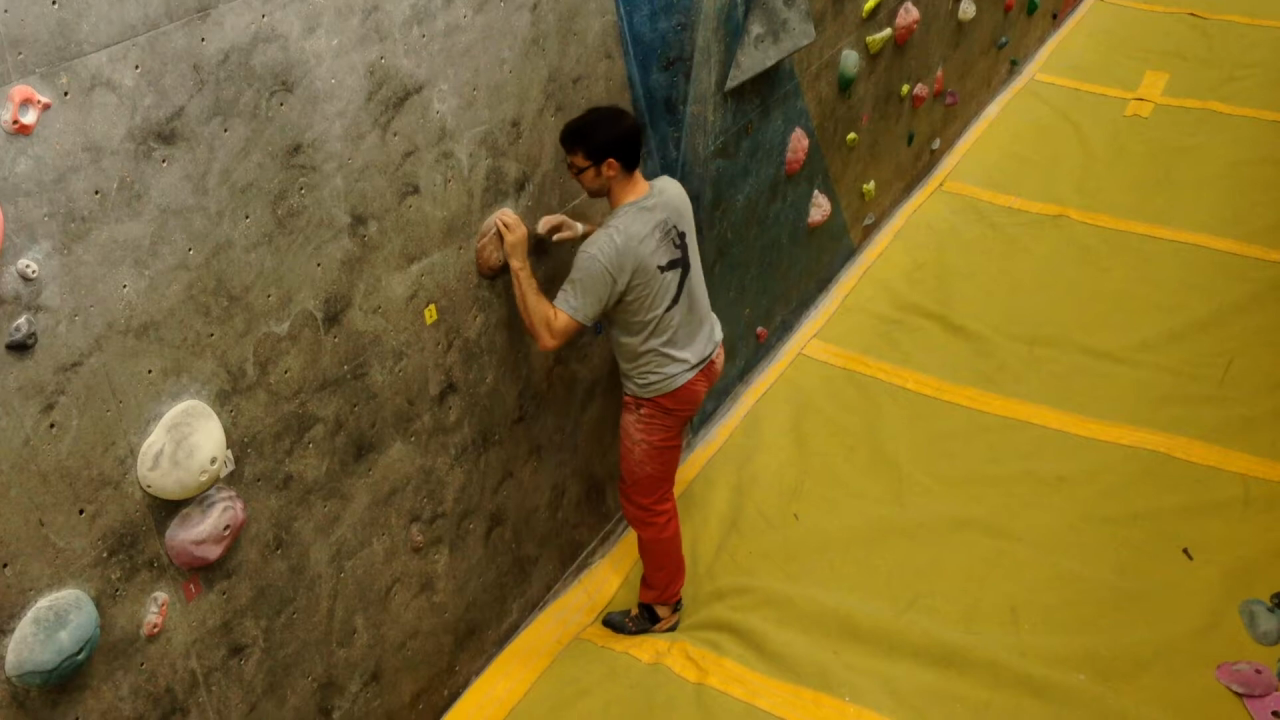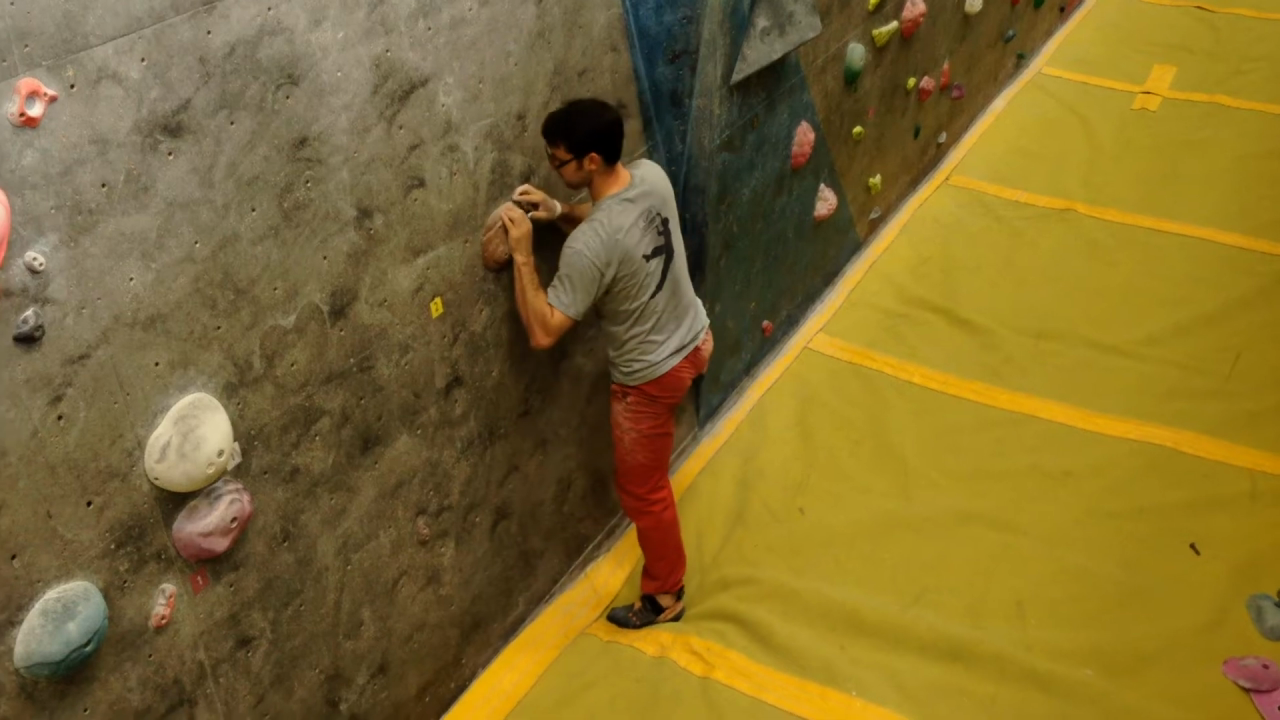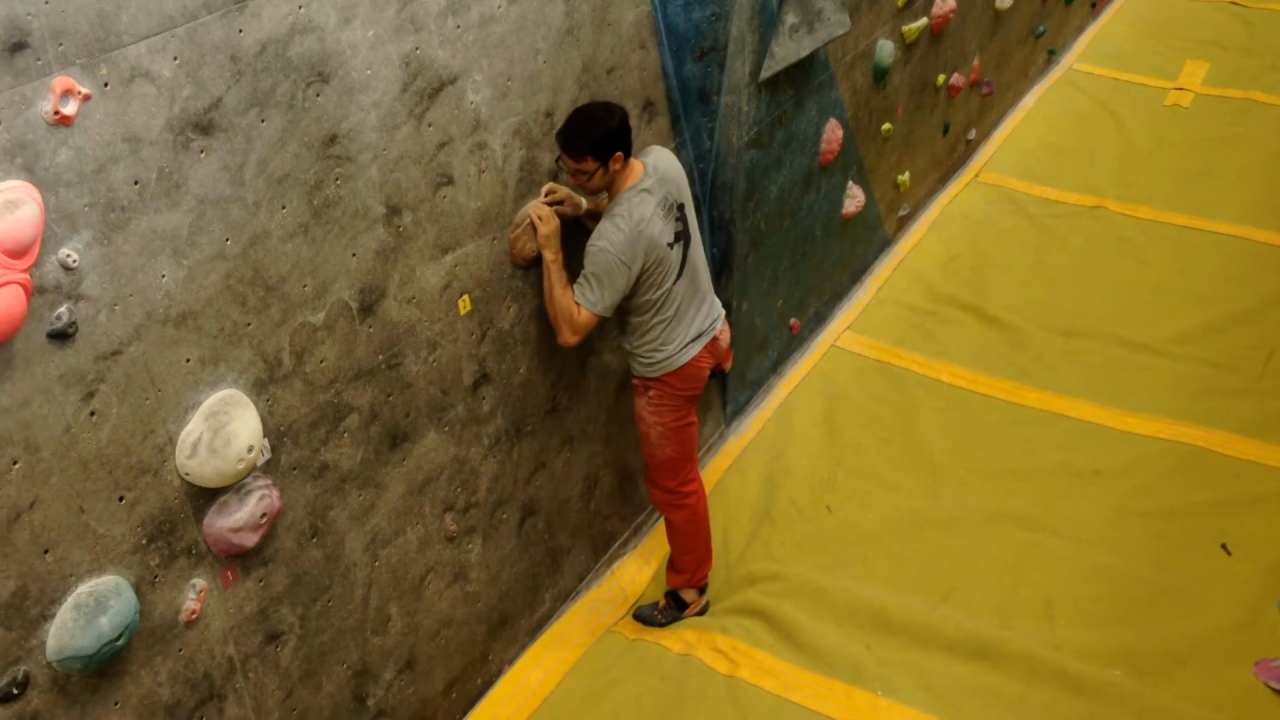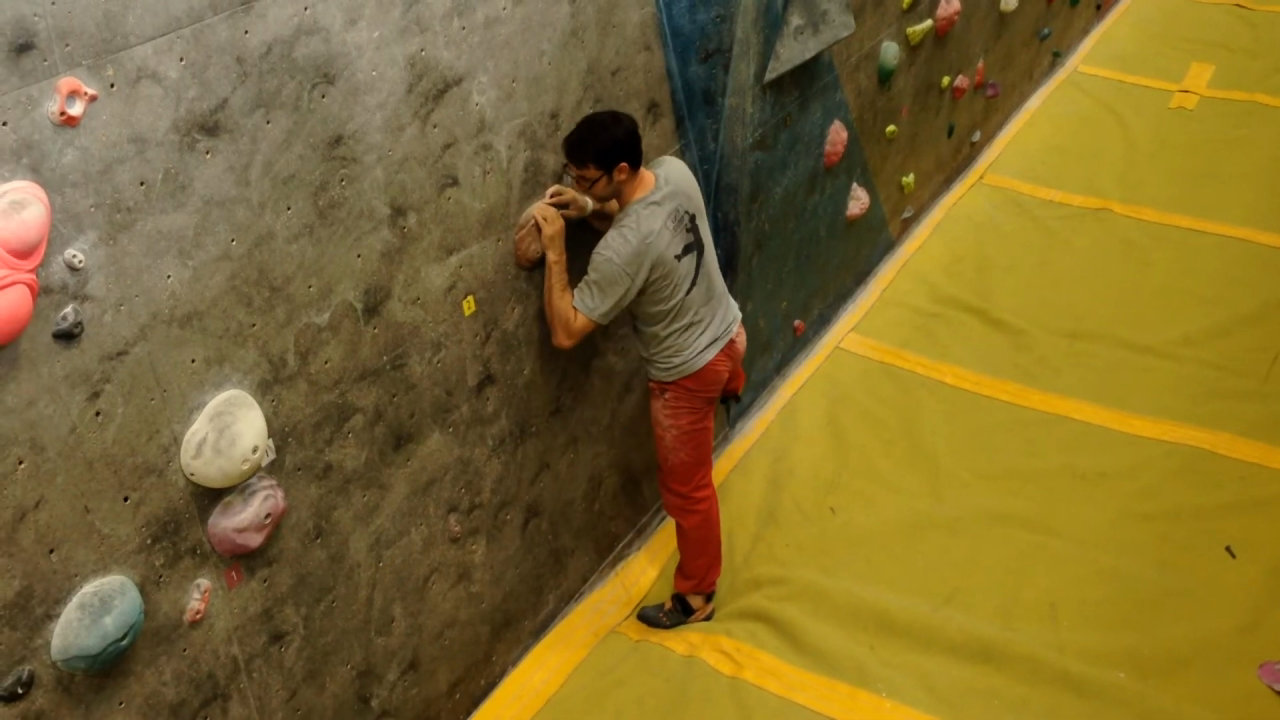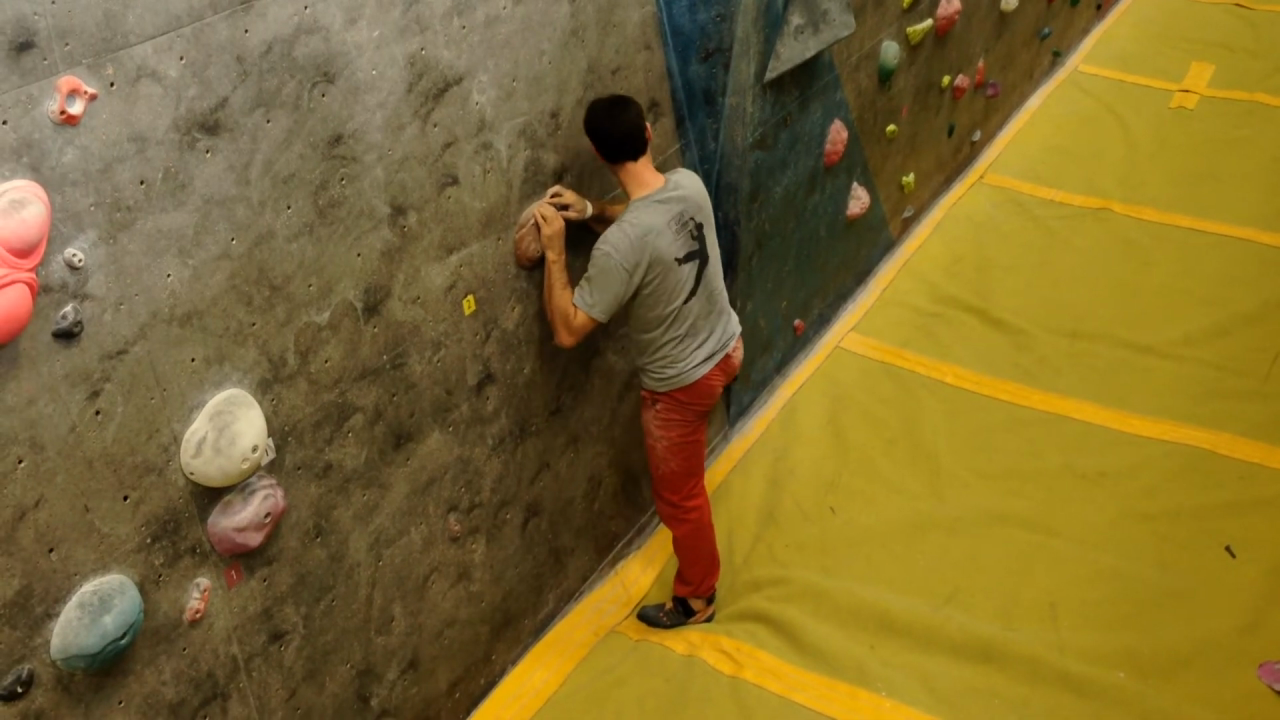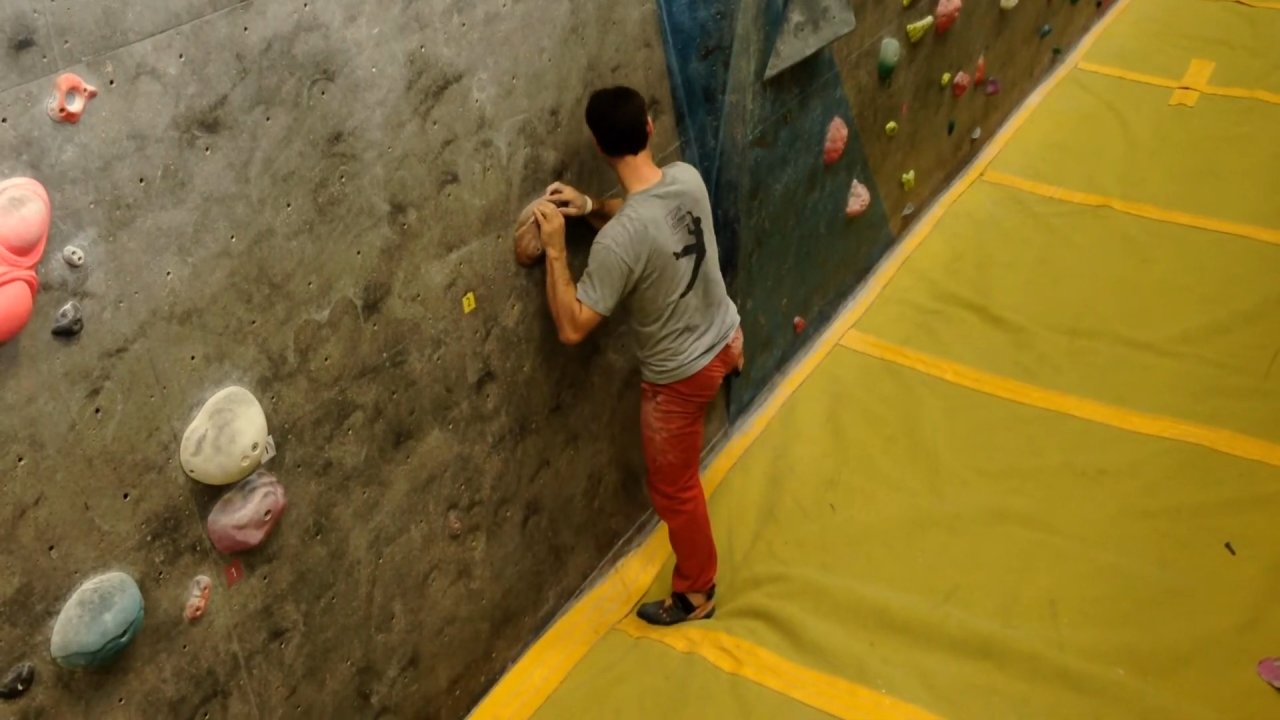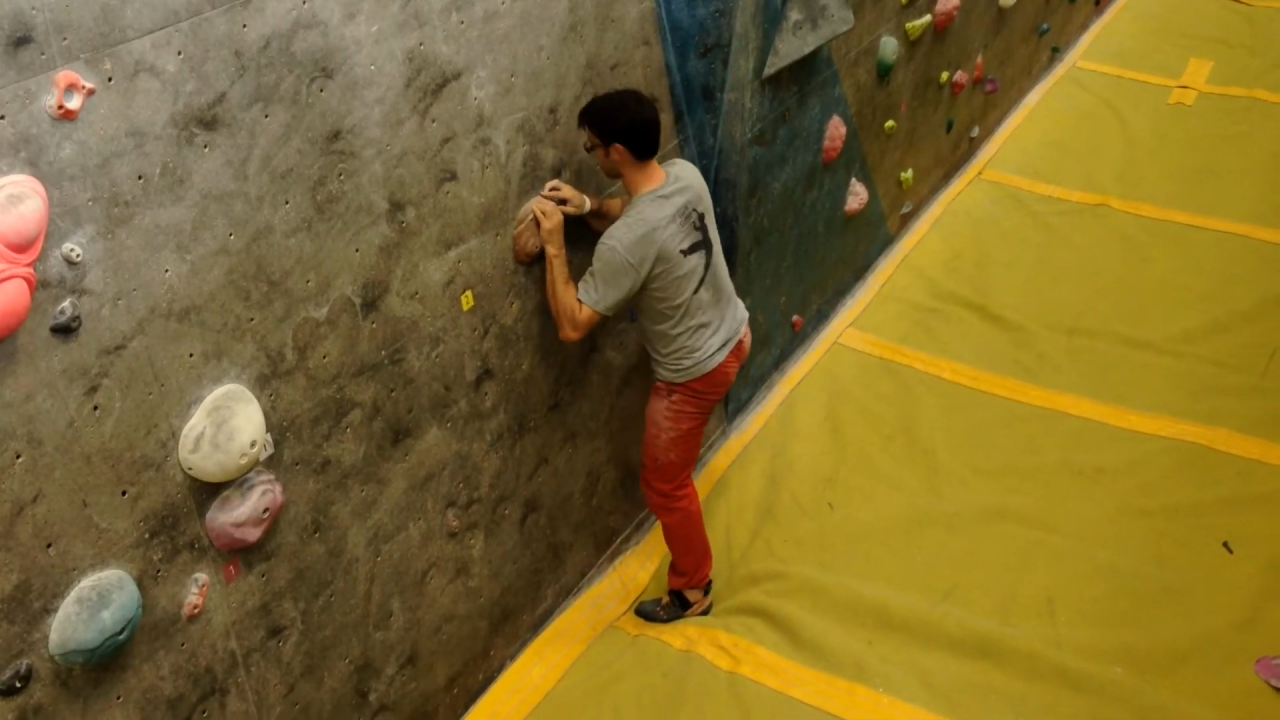
dt=0.4s
person 1, frame 1
left shoulder: (604, 253)
right shoulder: (672, 192)
left elbow: (549, 334)
left wrist: (519, 261)
right wrist: (585, 231)
left hip: (664, 389)
right hip: (709, 352)
left knee: (647, 502)
left ankle: (660, 607)
person 1, frame 2
left shoulder: (589, 248)
right shoulder: (652, 175)
left elbow: (543, 333)
left wrist: (523, 254)
right wrist: (559, 210)
left hip: (649, 377)
right hip: (695, 335)
left knee: (644, 492)
left ankle: (664, 596)
right ankle: (696, 374)
person 1, frame 3
left shoulder: (615, 242)
right shoulder: (663, 160)
left elbow: (570, 330)
left wrist: (551, 250)
right wrist: (583, 206)
left hip: (670, 368)
right hip: (712, 326)
left knee: (674, 484)
left ankle: (689, 591)
right ankle: (721, 365)
person 1, frame 4
left shoulder: (622, 251)
right shoulder: (675, 170)
left elbow: (565, 332)
left wrist: (555, 251)
right wrist: (590, 207)
left hip: (687, 374)
right hip: (729, 331)
left knee: (686, 490)
left ankle: (695, 597)
right ankle: (732, 390)
person 1, frame 5
left shoulder: (620, 247)
right shoulder: (689, 183)
left elbow: (567, 332)
left wrist: (554, 250)
right wrist: (591, 210)
left hip: (680, 384)
right hip: (726, 343)
left knee: (679, 498)
left ankle: (696, 599)
right ankle: (731, 378)
person 1, frame 6
left shoulder: (619, 242)
right shoulder: (687, 177)
left elbow: (573, 328)
left wrist: (555, 248)
right wrist: (591, 206)
left hip: (680, 376)
right hip: (725, 336)
left knee: (674, 490)
left ankle: (695, 594)
right ankle: (730, 369)
person 1, frame 7
left shoulder: (627, 244)
right shoulder: (685, 174)
left elbow: (571, 326)
left wrist: (554, 246)
right wrist: (589, 206)
left hip: (694, 374)
right hip: (735, 333)
left knee: (664, 485)
left ankle: (691, 592)
